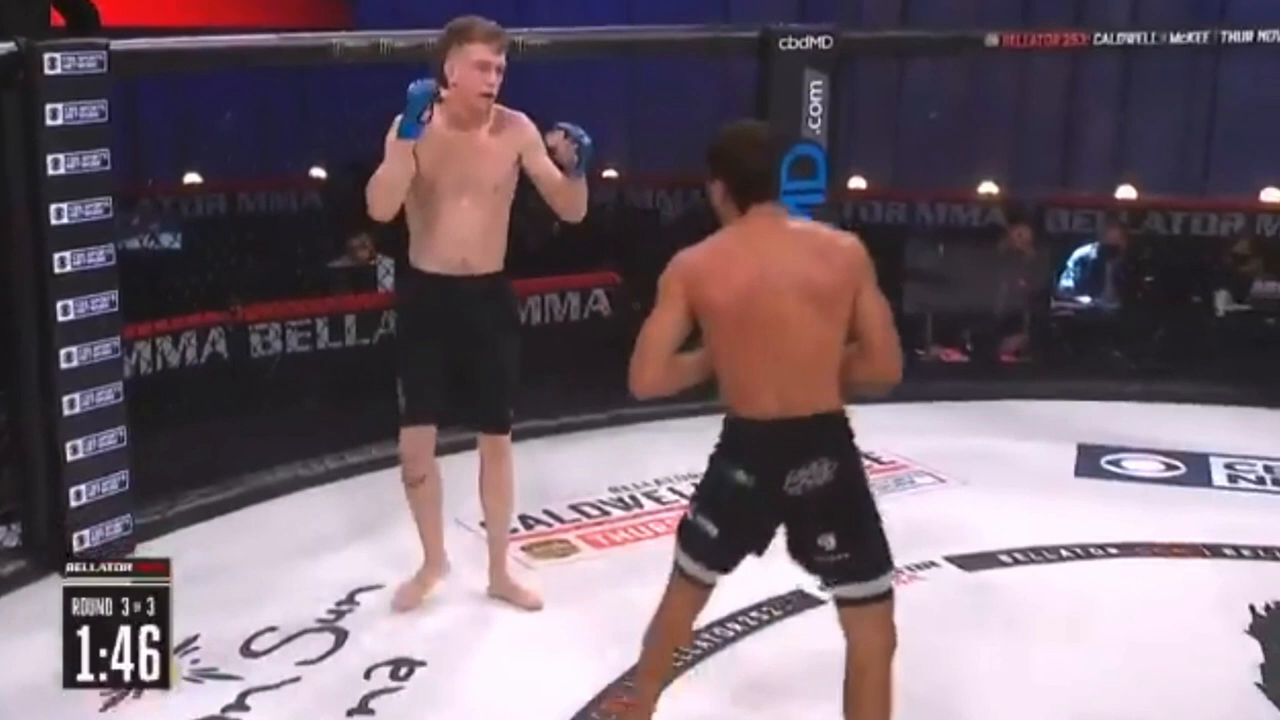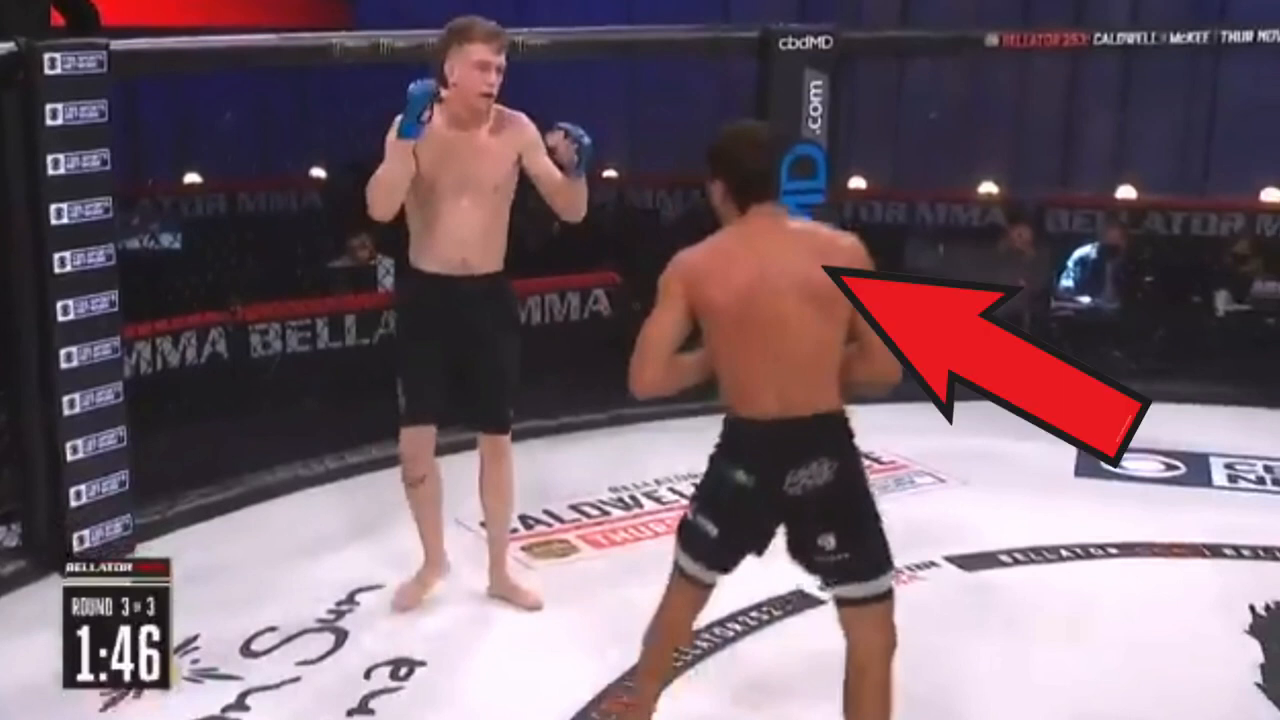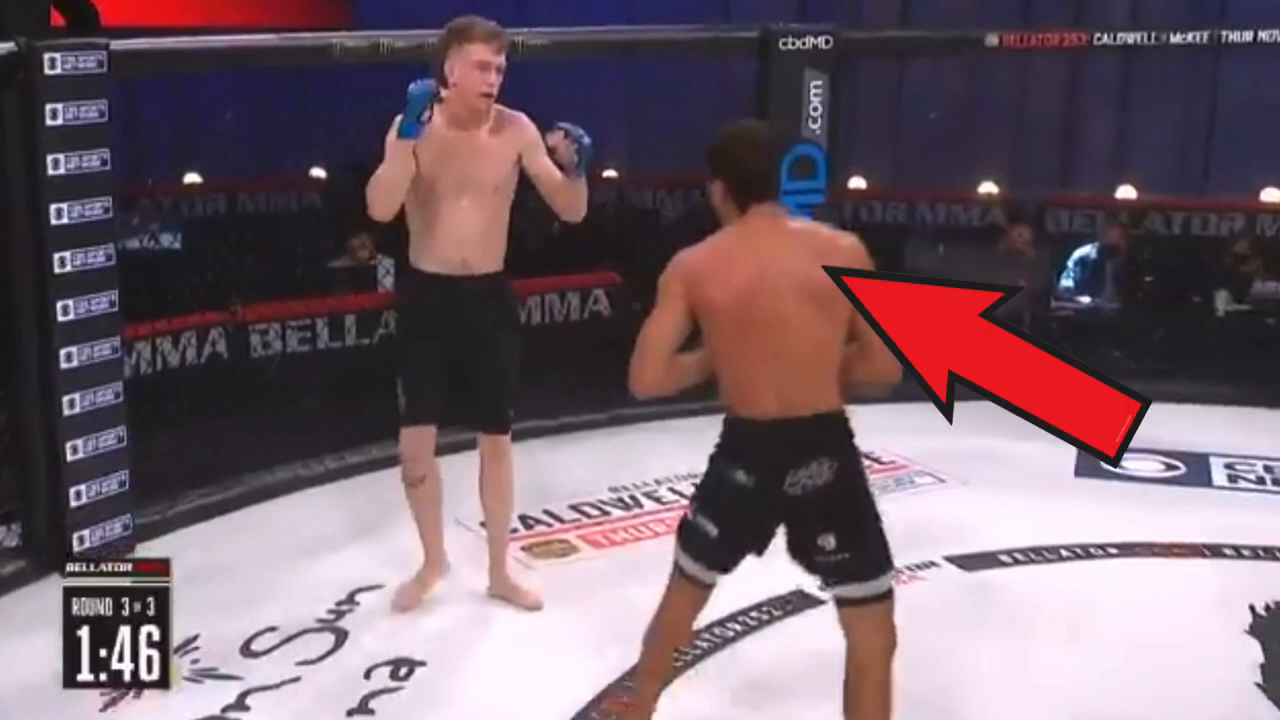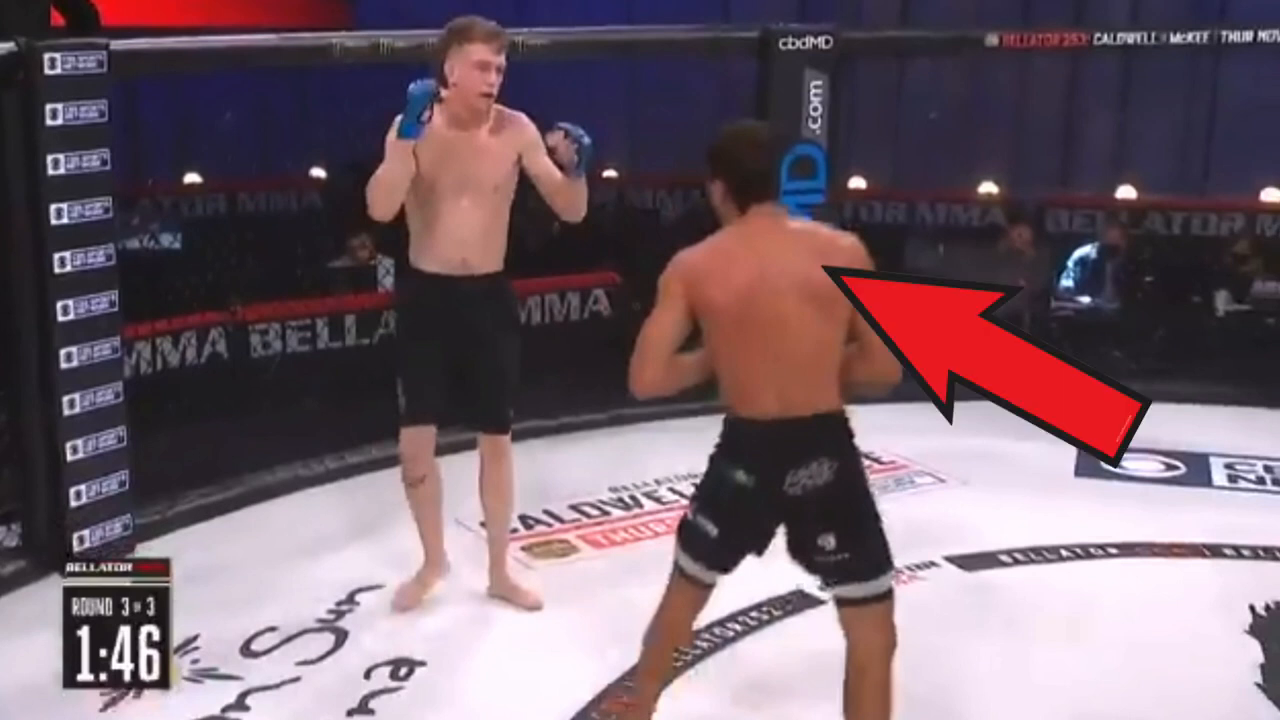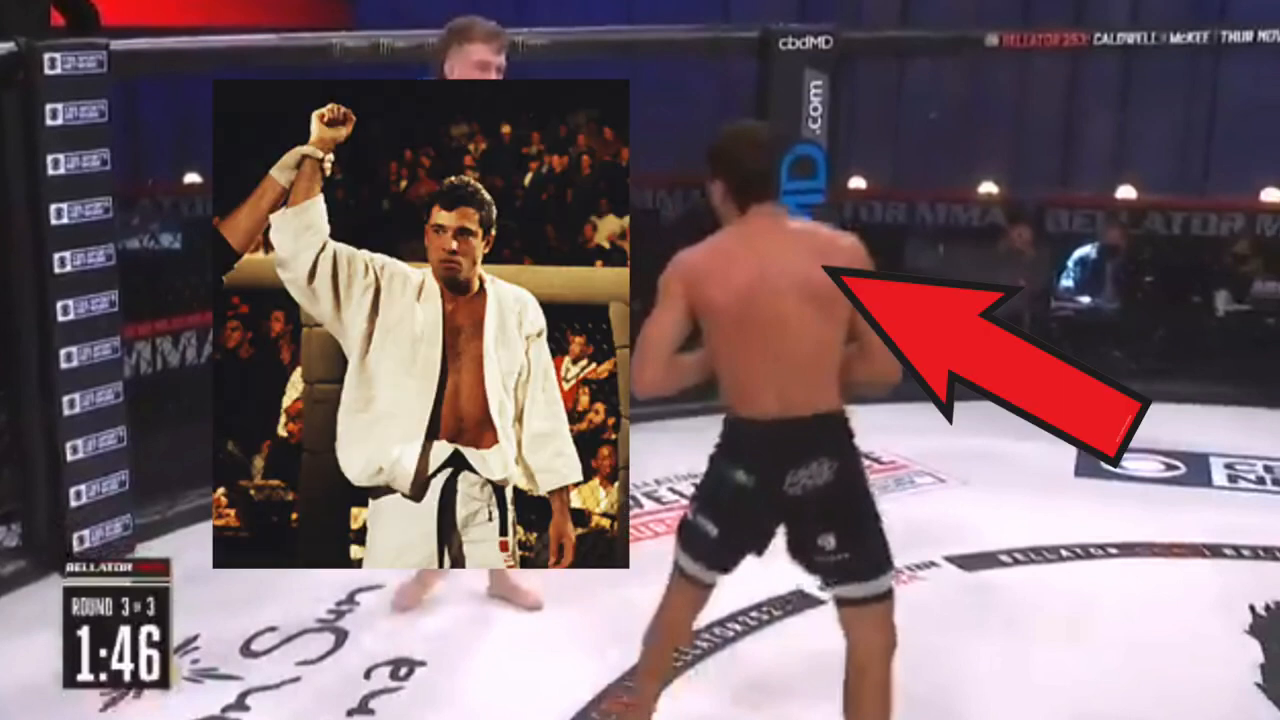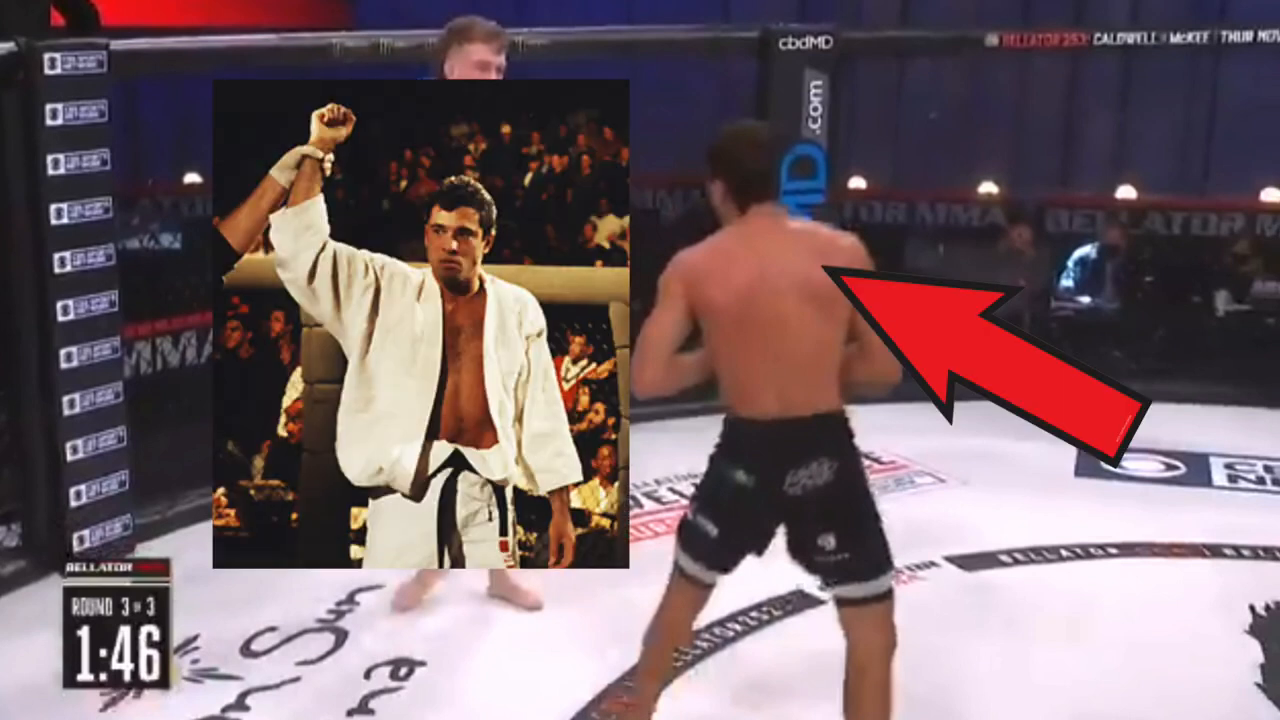
dt=0.7s
person 1, frame 1
left shoulder: (692, 266)
right shoulder: (845, 251)
left elbow: (646, 379)
right elbow: (885, 368)
left hip: (746, 453)
right hip: (825, 453)
left knee: (683, 591)
right knee: (872, 631)
person 1, frame 2
left shoulder: (692, 267)
right shoulder: (844, 250)
left elbow: (646, 379)
right elbow: (885, 368)
left hip: (745, 452)
right hip: (824, 452)
left knee: (683, 590)
right knee: (872, 631)
person 1, frame 3
left shoulder: (692, 267)
right shoulder: (843, 251)
left elbow: (646, 379)
right elbow: (885, 368)
left hip: (745, 452)
right hip: (825, 452)
left knee: (683, 591)
right knee: (872, 632)
person 1, frame 4
left shoulder: (692, 266)
right shoulder: (843, 250)
left elbow: (646, 379)
right elbow: (886, 368)
left hip: (745, 452)
right hip: (825, 453)
left knee: (682, 591)
right knee: (872, 631)
person 1, frame 5
left shoulder: (692, 266)
right shoulder: (843, 250)
left elbow: (646, 379)
right elbow: (886, 368)
left hip: (745, 452)
right hip: (825, 453)
left knee: (683, 591)
right knee: (872, 632)
person 1, frame 6
left shoulder: (692, 266)
right shoulder: (844, 250)
left elbow: (646, 380)
right elbow: (885, 368)
left hip: (745, 452)
right hip: (825, 452)
left knee: (683, 591)
right knee: (872, 631)
person 2, frame 1
left shoulder: (516, 130)
right shoulder: (411, 128)
left elbow: (572, 212)
right elbow: (380, 210)
left wrist: (574, 168)
right wrist: (410, 132)
left hip: (488, 296)
right hip: (426, 294)
left knee: (495, 440)
right knee: (414, 442)
left ankle: (499, 569)
right ankle: (433, 560)
person 2, frame 2
left shoulder: (516, 131)
right shoulder: (411, 129)
left elbow: (572, 212)
right elbow: (380, 209)
left wrist: (575, 168)
right wrist: (409, 131)
left hip: (488, 296)
right hip: (425, 295)
left knee: (496, 439)
right knee: (415, 443)
left ankle: (499, 570)
right ankle: (433, 560)
person 2, frame 3
left shoulder: (516, 130)
right shoulder: (411, 128)
left elbow: (572, 212)
right elbow: (380, 210)
left wrist: (575, 168)
right wrist: (409, 131)
left hip: (488, 296)
right hip: (425, 294)
left knee: (496, 440)
right knee: (415, 443)
left ankle: (499, 569)
right ankle: (433, 561)
person 2, frame 4
left shoulder: (516, 130)
right shoulder: (412, 127)
left elbow: (572, 211)
right elbow: (380, 209)
left wrist: (574, 167)
right wrist: (410, 130)
left hip: (488, 297)
right hip: (425, 295)
left knee: (496, 441)
right knee: (415, 443)
left ankle: (499, 570)
right ankle: (433, 561)
person 2, frame 5
left shoulder: (518, 310)
right shoulder: (386, 291)
left elbow: (541, 410)
right elbow: (303, 251)
left wrist: (561, 509)
right wrist: (316, 152)
left hip: (482, 486)
right hip: (405, 486)
left knee: (494, 597)
right knee: (397, 600)
person 2, frame 6
left shoulder: (517, 309)
right shoulder: (385, 291)
left elbow: (540, 411)
right elbow: (302, 250)
left wrist: (560, 510)
right wrist: (318, 150)
left hip: (483, 491)
right hip: (405, 490)
